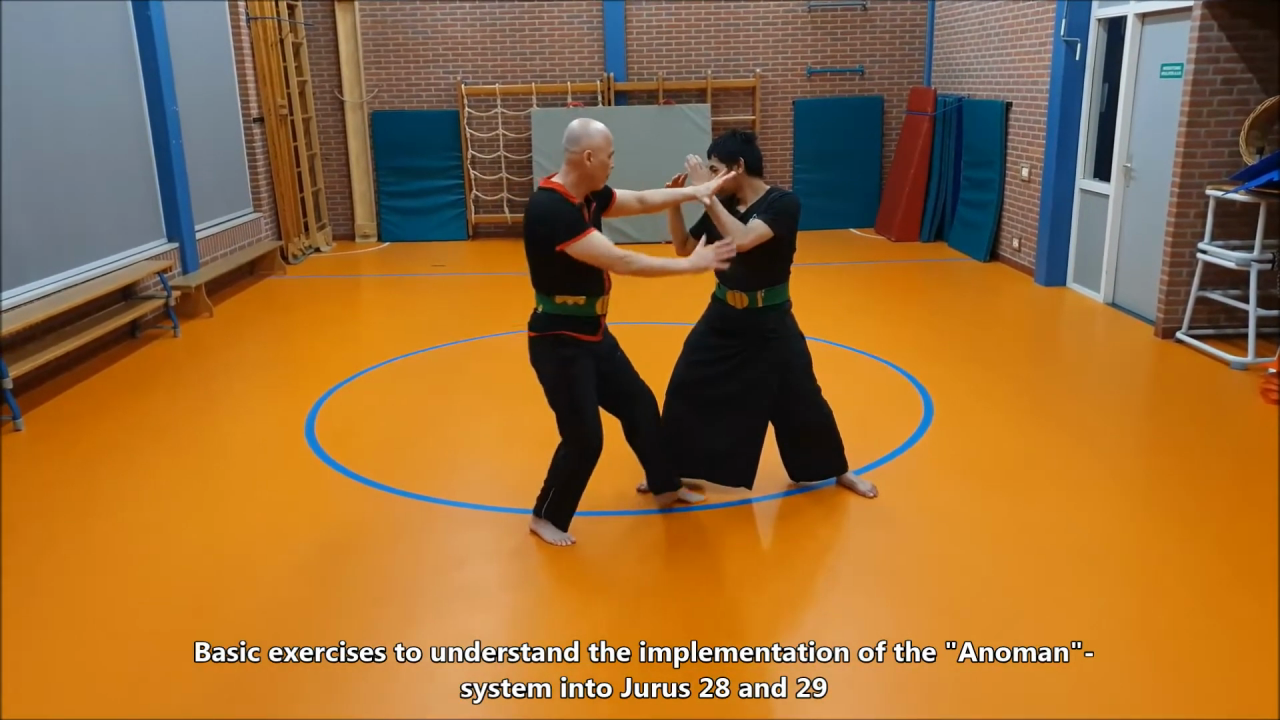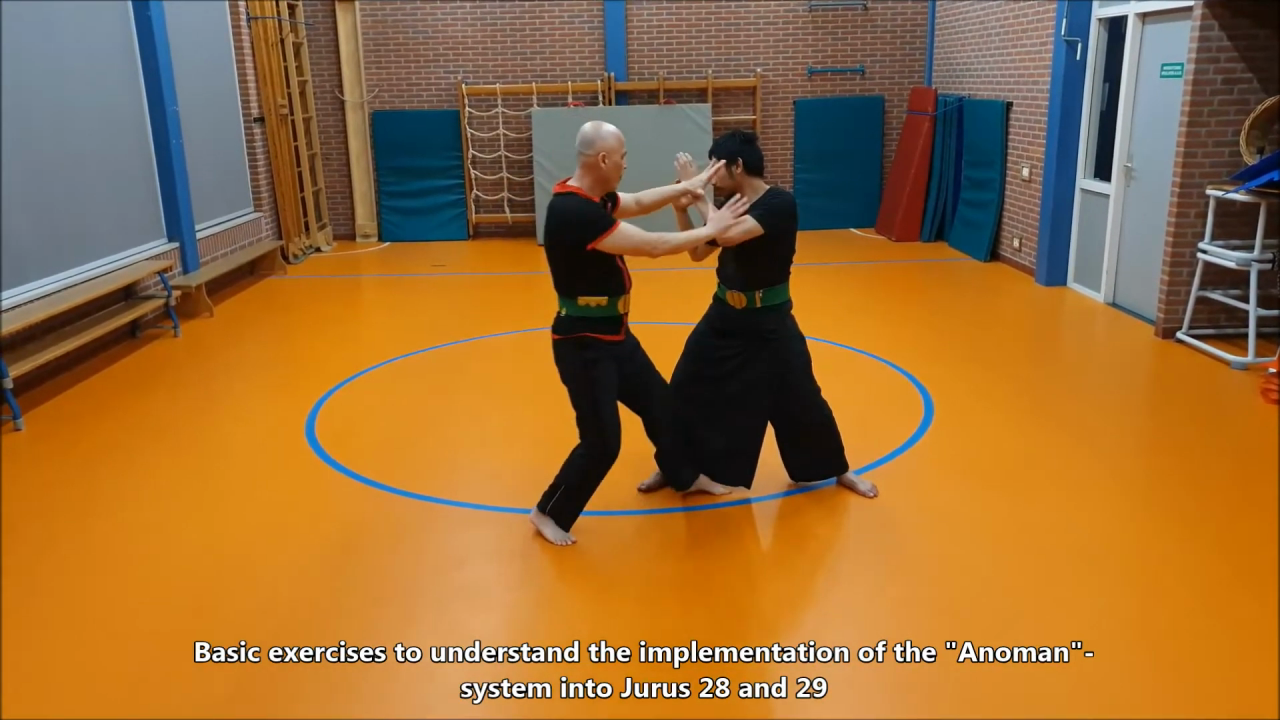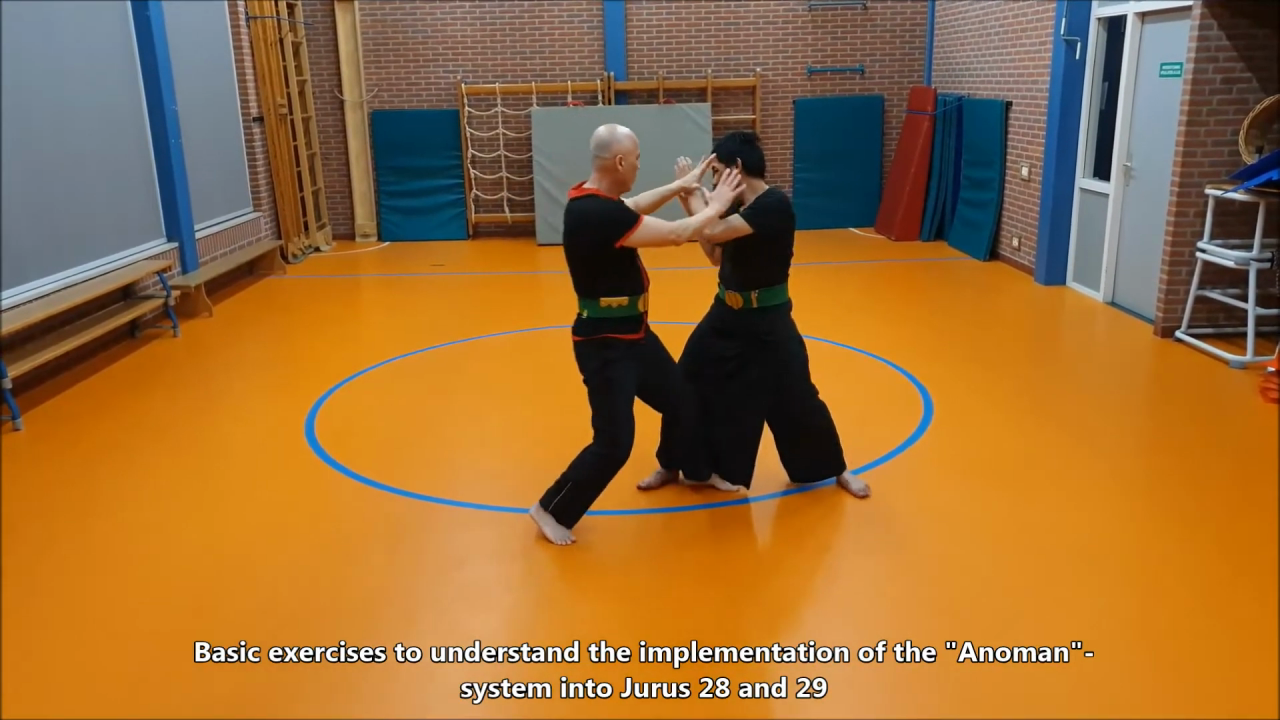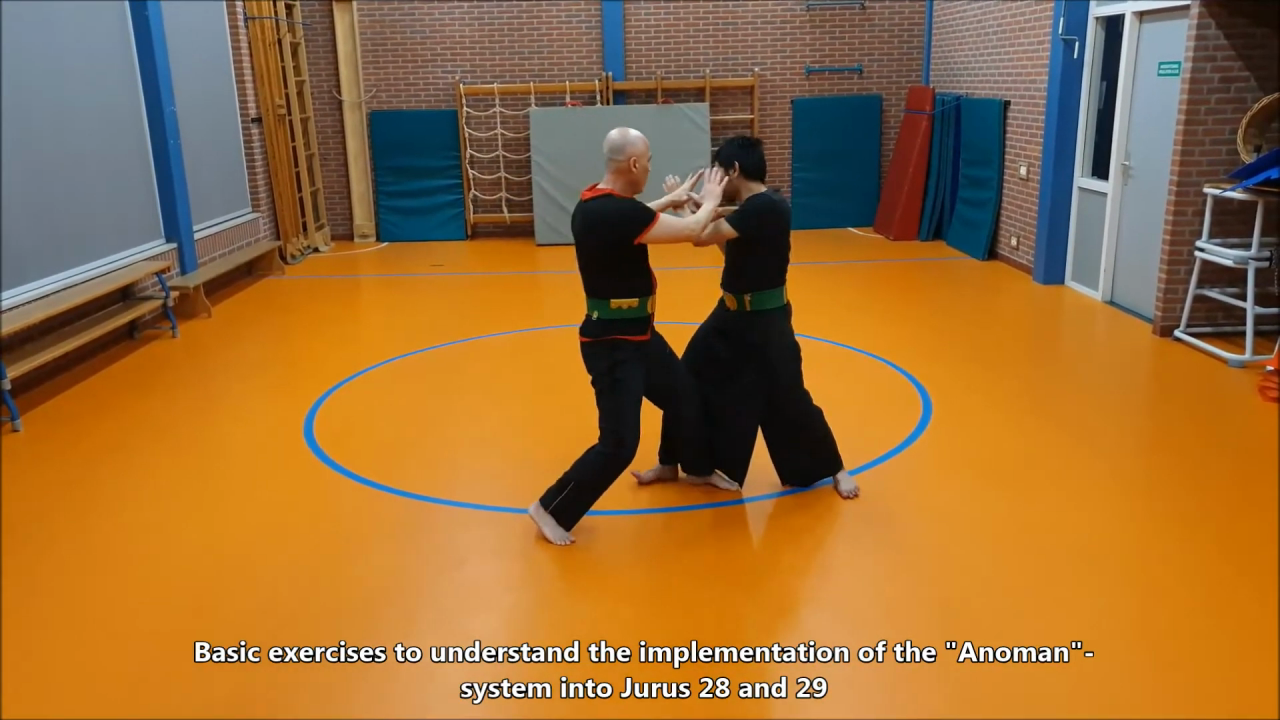
dt=0.2s
person 1, frame 1
left shoulder: (585, 195)
right shoulder: (549, 208)
left elbow: (640, 200)
right elbow: (616, 260)
left wrist: (692, 191)
right wrist: (687, 264)
left hip: (591, 333)
right hip: (559, 341)
left knee: (640, 406)
right knee: (584, 438)
left ankle: (666, 485)
right ankle: (547, 517)
person 1, frame 2
left shoulder: (589, 199)
right shoulder: (573, 212)
left elbow: (635, 203)
right elbow: (652, 246)
left wrist: (687, 187)
right wrist: (711, 229)
left hip: (612, 334)
right hip: (583, 342)
left knee: (660, 404)
right knee: (601, 440)
left ankle: (685, 477)
right ankle: (550, 514)
person 1, frame 3
left shoulder: (594, 201)
right shoulder: (595, 213)
left elbow: (632, 211)
right elbow: (676, 235)
left wrist: (680, 186)
right wrist: (716, 205)
left hip: (631, 333)
right hip: (604, 342)
left knee: (679, 398)
right knee: (614, 442)
left ankle: (696, 470)
right ankle: (552, 510)
person 1, frame 4
left shoulder: (595, 204)
right shoulder: (616, 211)
right elbow: (690, 229)
left wrist: (674, 198)
right wrist: (711, 200)
left hip: (634, 334)
right hip: (613, 344)
left knee: (683, 396)
right knee: (618, 443)
left ankle: (698, 468)
right ankle: (551, 510)
person 2, frame 1
left shoulder: (783, 203)
right shoulder: (726, 206)
left elbow: (742, 240)
right elbow: (683, 248)
left wrist: (705, 193)
right wrist: (674, 205)
left hip: (769, 320)
right hip: (722, 315)
left knee: (801, 400)
right knee: (684, 390)
left ankle: (839, 470)
right ankle: (669, 468)
person 2, frame 2
left shoulder: (780, 203)
left elbow: (727, 235)
right elbow: (697, 252)
right wrist: (683, 209)
left hip: (769, 320)
right hip: (724, 315)
left knee: (800, 400)
right knee: (685, 390)
left ankle: (840, 470)
person 2, frame 3
left shoulder: (775, 204)
right shoulder: (741, 207)
left elbow: (712, 233)
right elbow: (715, 254)
left wrist: (689, 189)
right wrist: (692, 204)
left hip: (767, 320)
right hip: (726, 314)
left knee: (795, 400)
left ankle: (838, 469)
right ankle: (671, 468)
person 2, frame 4
left shoulder: (767, 206)
right shoulder: (754, 206)
left elbow: (703, 236)
right wrist: (706, 208)
left hip: (764, 321)
right hip: (733, 314)
left knee: (788, 402)
left ankle: (834, 469)
right ankle: (669, 464)
